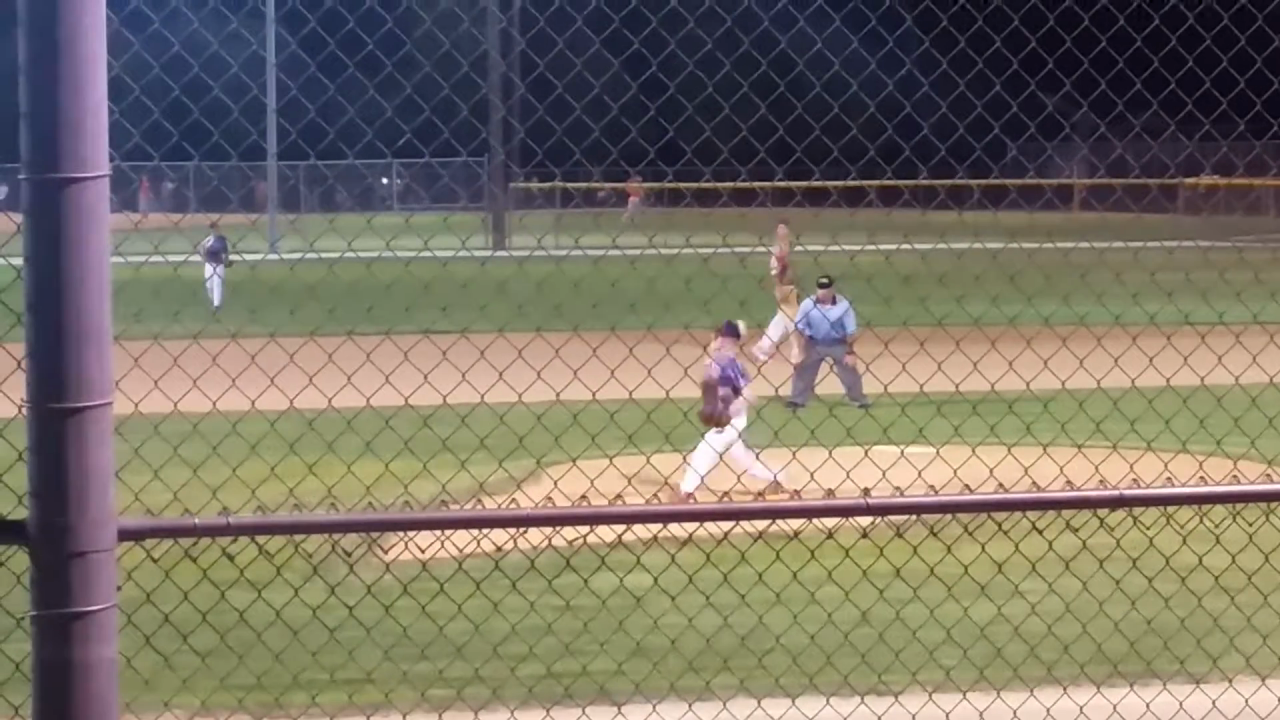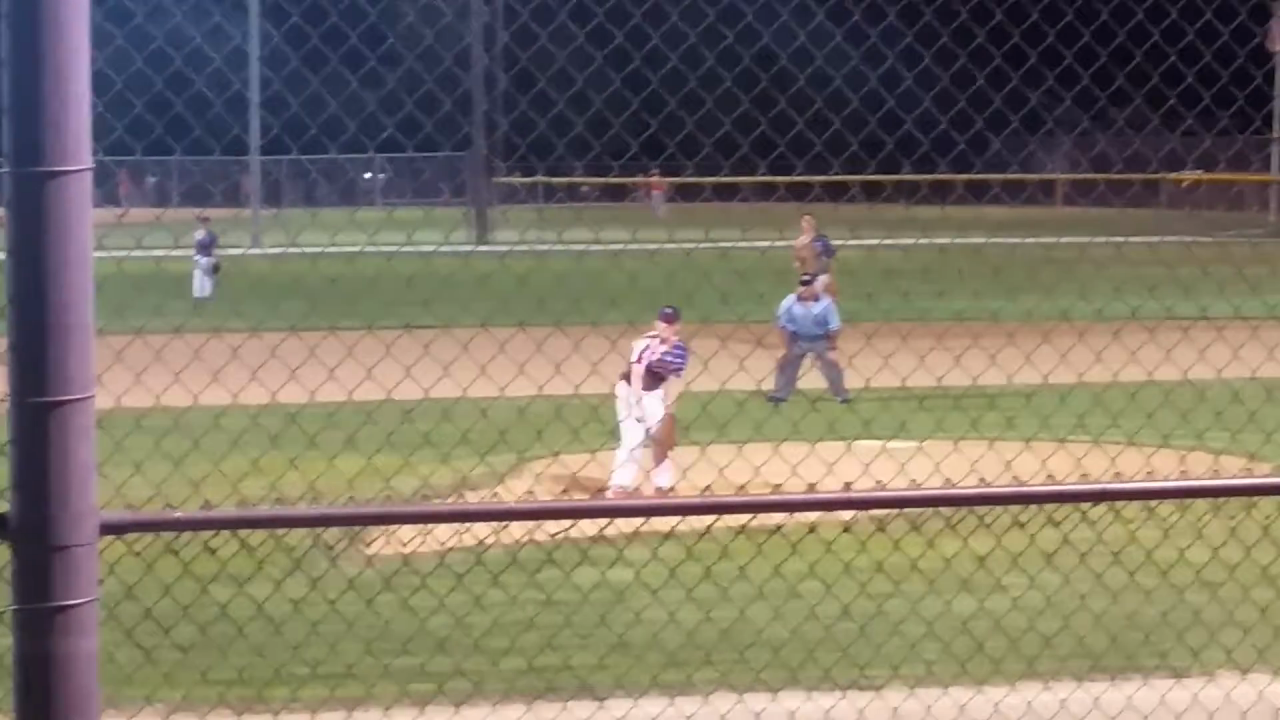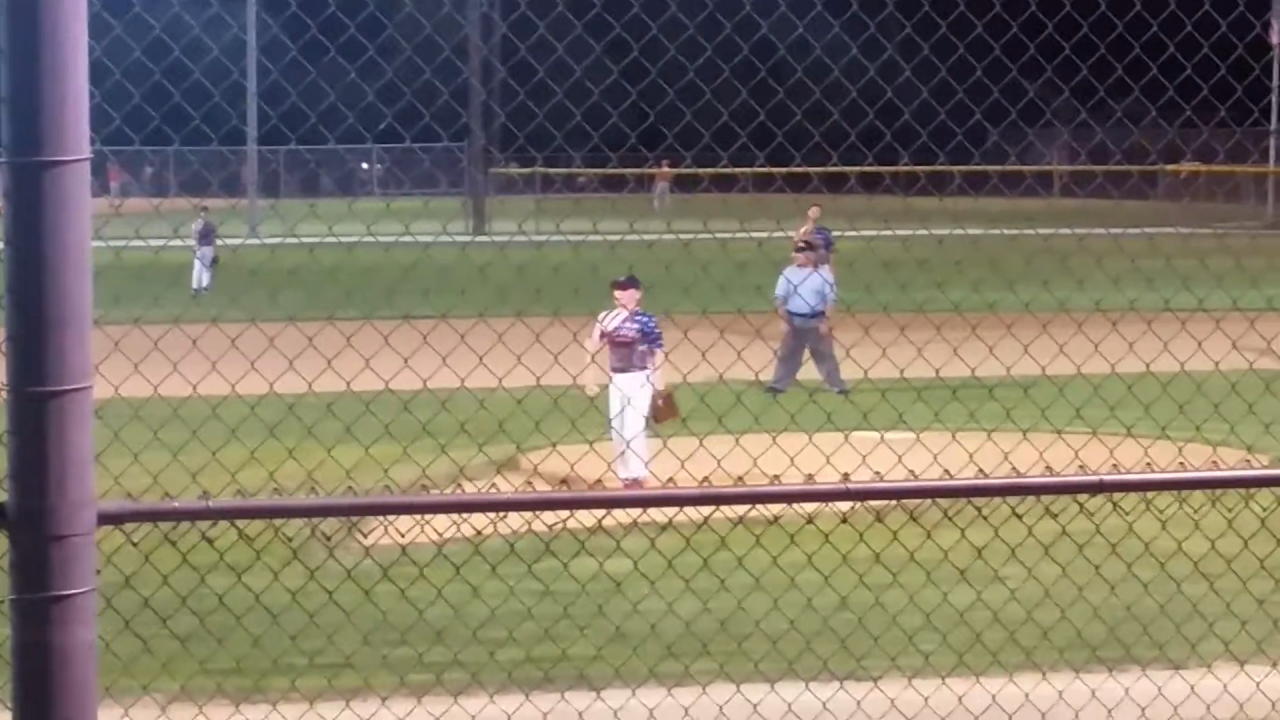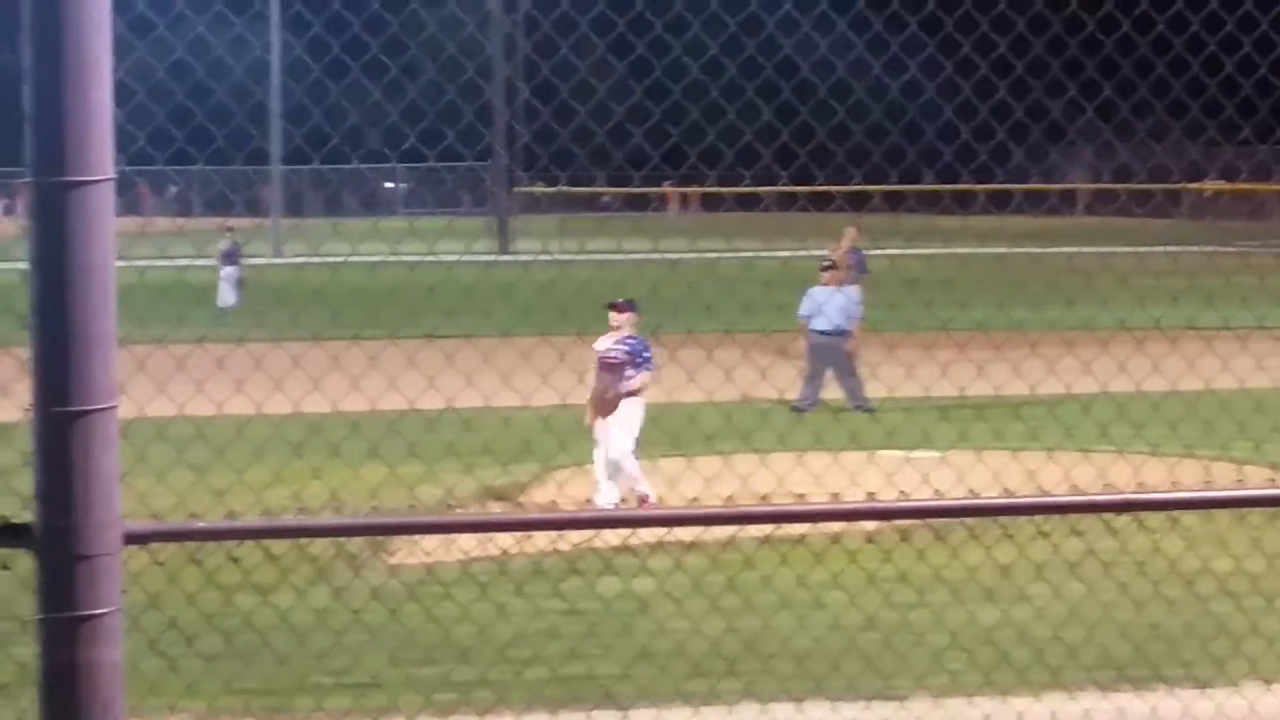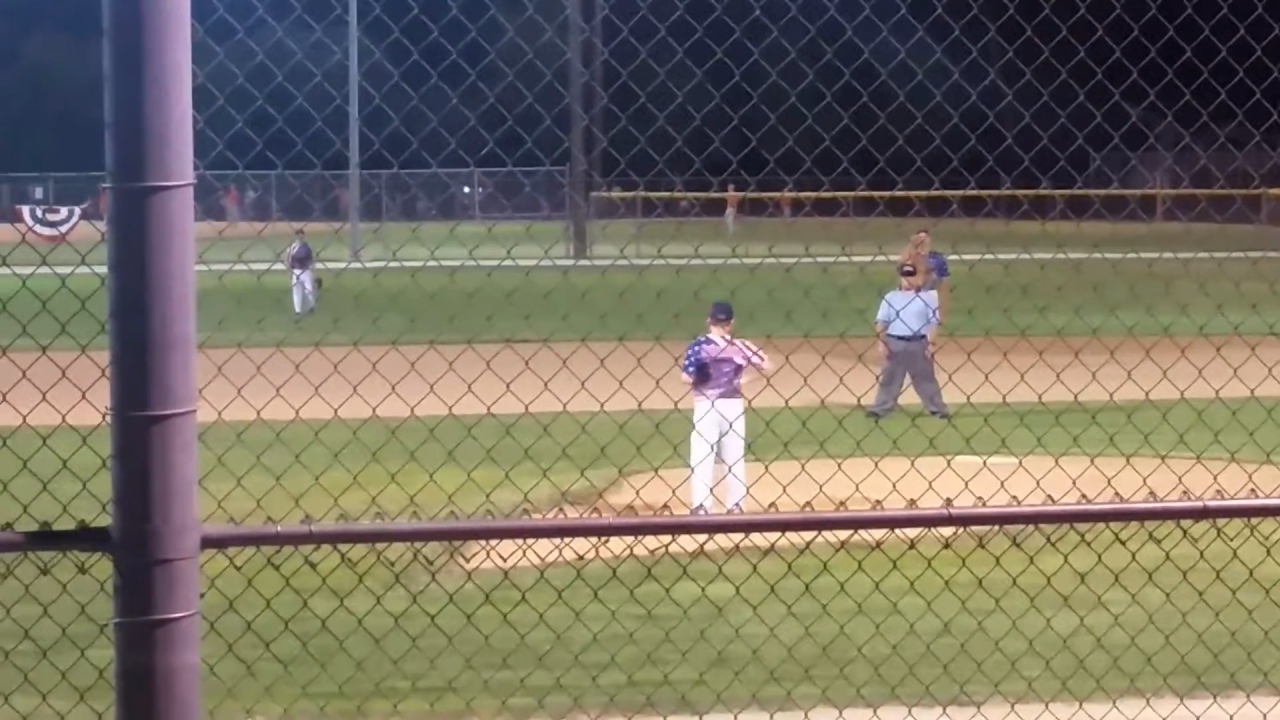
dt=1s
person 1, frame 1
left shoulder: (729, 367)
right shoulder: (718, 359)
left elbow: (746, 397)
left wrist: (726, 414)
left hip: (730, 421)
right hip: (722, 418)
left knee: (703, 455)
right knee: (736, 455)
left ankle: (686, 491)
right ankle: (772, 479)
person 1, frame 2
left shoulder: (681, 351)
right shoulder: (646, 343)
left elbow: (674, 380)
right elbow: (636, 374)
left wrist: (669, 407)
right wrist: (637, 402)
left hip: (654, 393)
right hip: (631, 391)
left knee: (661, 438)
right knee: (632, 439)
left ankle: (662, 484)
right ankle: (621, 484)
person 1, frame 3
left shoulder: (646, 320)
right shoulder: (606, 318)
left elbow: (658, 353)
right elbow: (592, 346)
left wrist: (659, 384)
right wrist: (589, 379)
left hip: (639, 379)
right hip: (616, 380)
left knee: (635, 428)
right knee: (618, 430)
left ankle: (638, 476)
right ankle: (627, 476)
person 1, frame 4
left shoulder: (637, 343)
right shoulder: (602, 342)
left elbow: (645, 378)
left wrist: (621, 389)
right wrist: (592, 407)
left hip: (628, 404)
right hip: (605, 404)
left knee: (619, 454)
right knee: (602, 456)
left ankle: (643, 492)
right ankle: (607, 503)
person 1, frame 5
left shoulder: (698, 345)
right shoulder: (740, 346)
left elbow: (686, 377)
right elbow: (765, 366)
left wrist: (698, 383)
right wrist: (746, 369)
left hip: (706, 406)
right hip: (733, 405)
left knee: (701, 458)
right knee: (734, 458)
left ankle: (700, 507)
right ankle: (735, 505)
